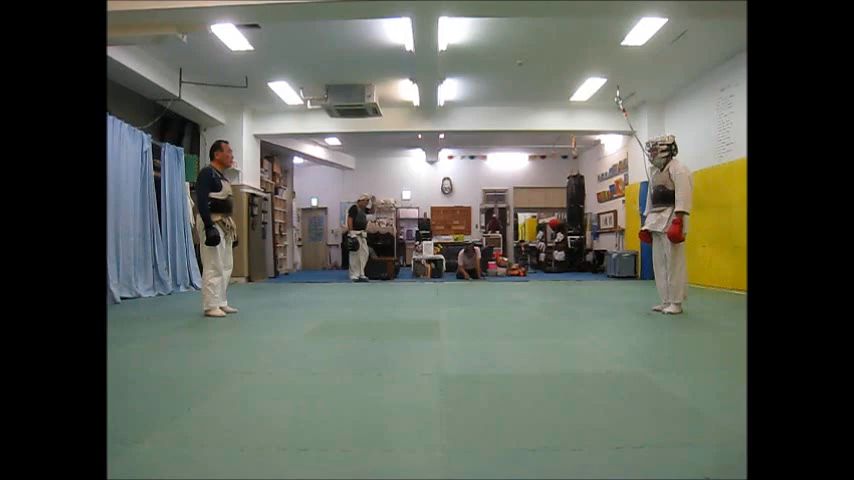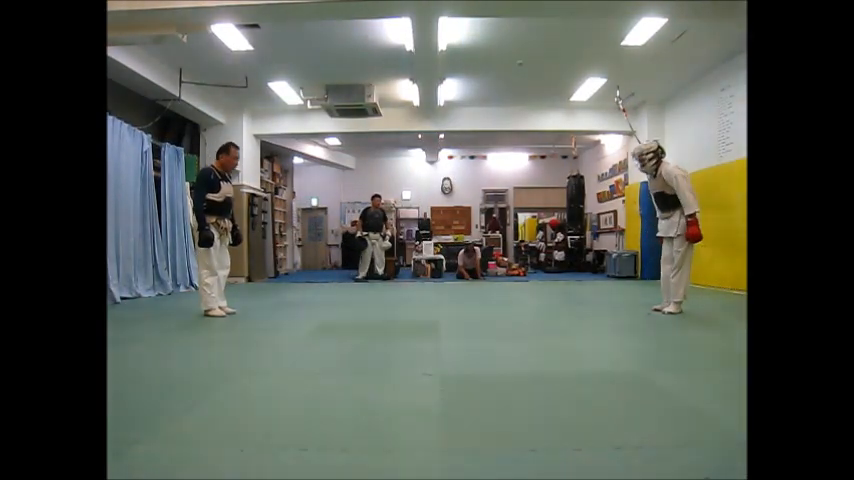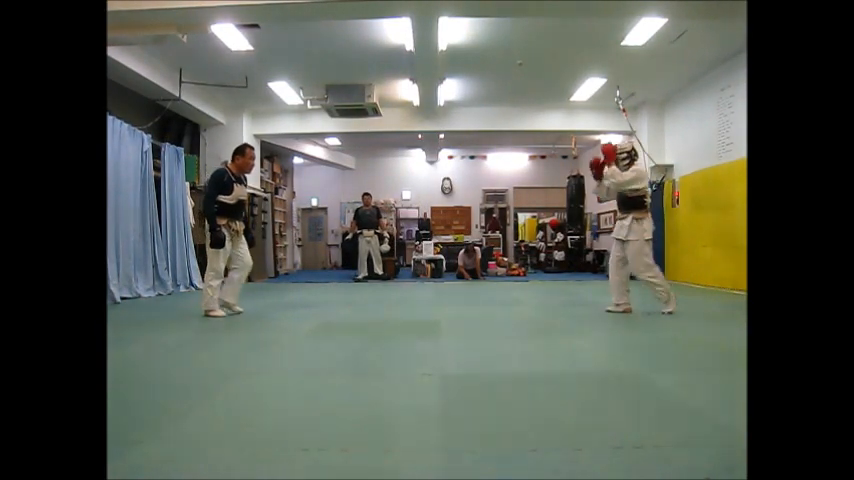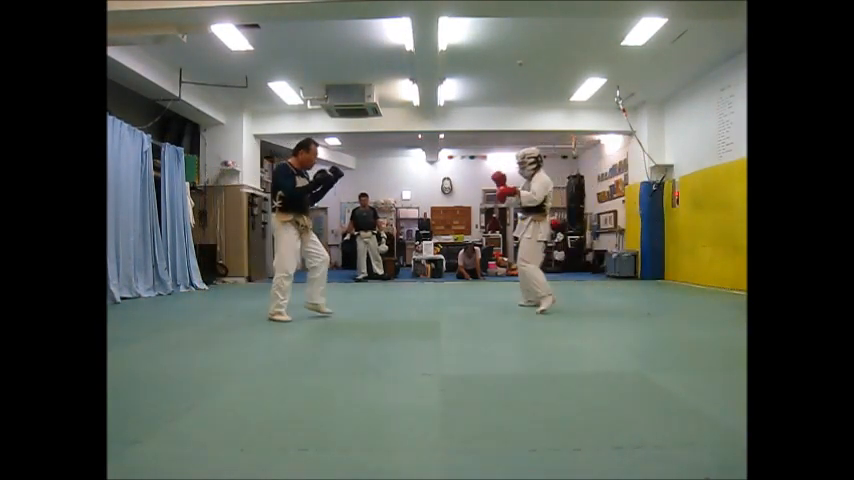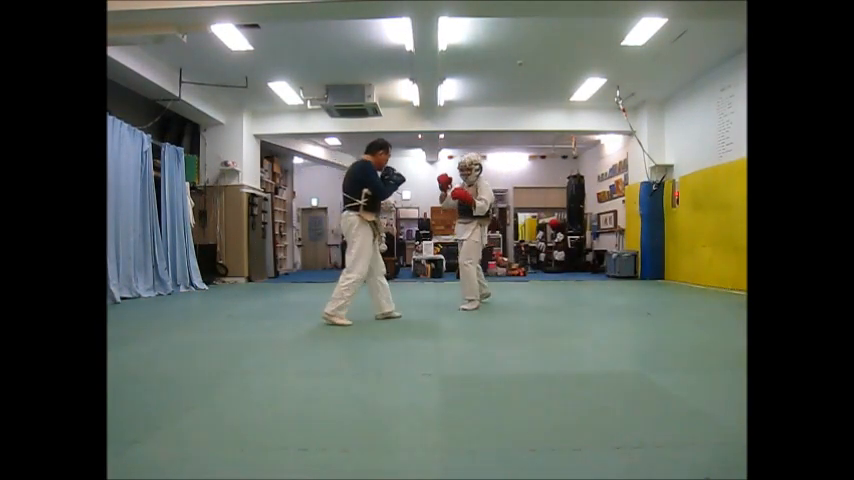
dt=1s
person 1, frame 1
left shoulder: (222, 177)
right shoulder: (207, 173)
right elbow: (202, 202)
left wrist: (232, 228)
right wrist: (209, 227)
left hip: (224, 225)
right hip: (212, 225)
left knee: (225, 266)
right knee: (213, 267)
left ankle: (220, 303)
right ankle: (210, 306)
person 1, frame 2
left shoulder: (226, 177)
right shoulder: (206, 174)
right elbow: (198, 203)
left wrist: (234, 227)
right wrist: (203, 228)
left hip: (222, 227)
right hip: (208, 226)
left knee: (223, 266)
right knee: (209, 267)
left ankle: (219, 303)
right ankle: (210, 306)
person 1, frame 3
left shoulder: (242, 178)
right shoulder: (220, 175)
right elbow: (208, 203)
left wrist: (247, 230)
right wrist: (214, 229)
left hip: (236, 228)
right hip: (220, 226)
left knee: (244, 263)
right knee: (216, 268)
left ankle: (226, 299)
right ankle: (210, 307)
person 1, frame 4
left shoulder: (303, 173)
right shoulder: (282, 170)
left elbow: (310, 199)
right elbow: (292, 194)
left wrist: (328, 184)
right wrist: (316, 182)
left hip: (301, 224)
right hip: (286, 223)
left knee: (320, 259)
right knee: (285, 268)
left ankle: (314, 301)
right ankle: (276, 310)
person 1, frame 5
left shoulder: (362, 167)
right shoulder: (366, 166)
right elbow: (381, 194)
left wrist: (385, 179)
right wrist: (395, 181)
left hip: (363, 223)
right hip: (358, 222)
left knee: (377, 268)
right knee: (357, 271)
left ankle: (385, 309)
right ankle: (332, 311)
person 2, frame 1
left shoulder: (678, 169)
right shoulder: (655, 172)
left elbow: (683, 198)
left wrist: (677, 223)
right wrist: (646, 224)
left hip: (672, 221)
right hip: (657, 222)
left knee: (674, 263)
right knee: (659, 264)
left ankle: (676, 303)
right ankle: (666, 301)
person 2, frame 2
left shoulder: (671, 171)
right shoulder: (651, 176)
left elbow: (687, 198)
left wrist: (692, 224)
right wrist: (661, 227)
left hip: (682, 223)
right hip: (667, 224)
left knee: (679, 263)
right knee: (667, 263)
left ankle: (676, 303)
right ankle: (668, 300)
person 2, frame 3
left shoulder: (638, 172)
right shoulder: (622, 175)
left elbow: (616, 180)
right elbow: (604, 193)
left wrist: (609, 165)
right wrist: (598, 173)
left hip: (637, 225)
right hip: (623, 225)
left knee: (642, 267)
right knee: (616, 265)
left ankle: (668, 298)
right ankle: (622, 303)
person 2, frame 4
left shoulder: (541, 179)
right shoulder: (530, 180)
left elbow: (533, 198)
right elbow: (519, 200)
left wrist: (513, 191)
right wrist: (505, 189)
left hip: (536, 227)
right hip: (527, 226)
left knee: (525, 263)
right knee: (528, 262)
left ankle: (546, 296)
right ankle: (533, 298)
person 2, frame 5
left shoulder: (483, 185)
right shoulder: (462, 186)
left elbow: (482, 207)
right elbow: (446, 202)
left wrist: (470, 199)
right wrist: (444, 190)
left hip: (476, 229)
right hip: (462, 228)
left knee: (466, 262)
right knee: (472, 262)
left ankle: (472, 299)
right ankle: (483, 291)
